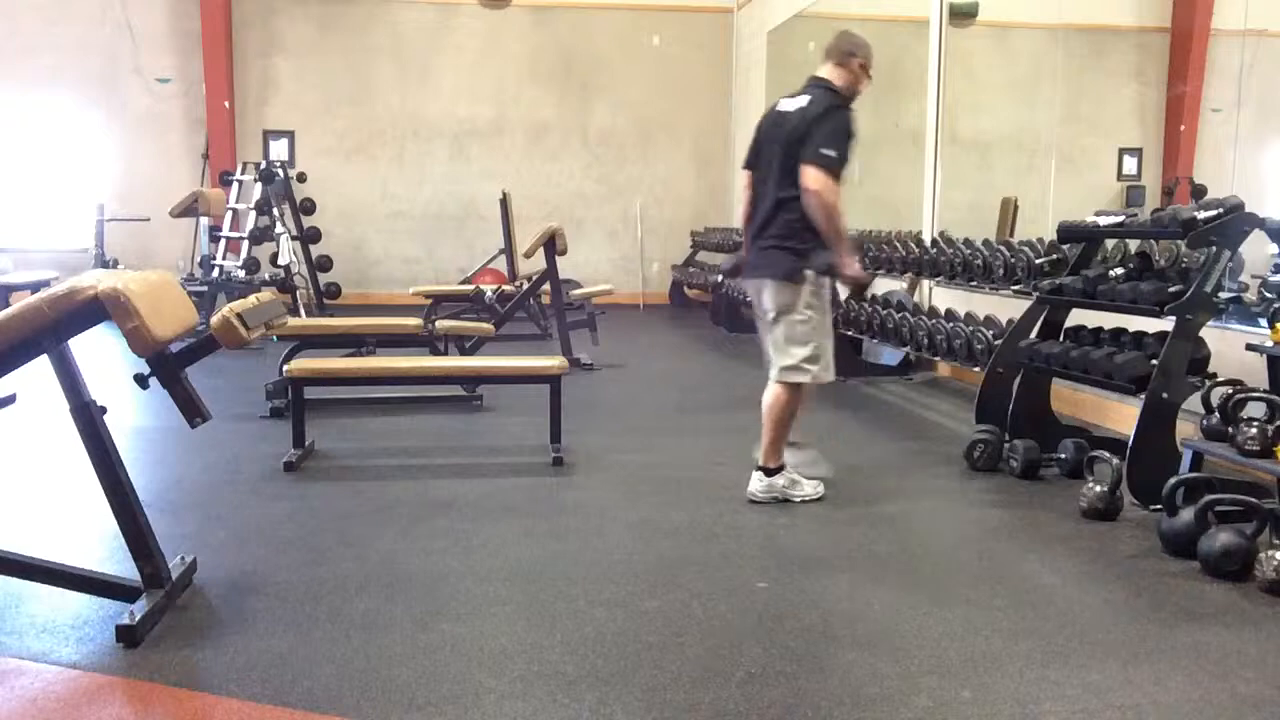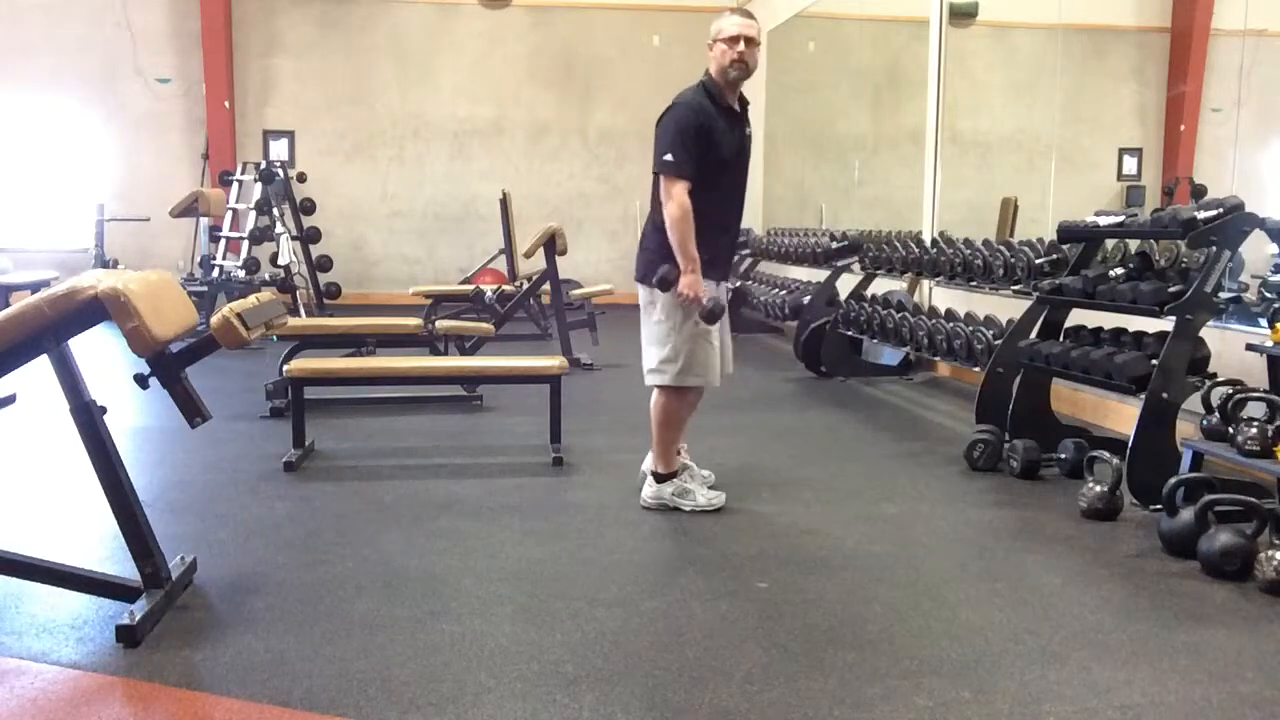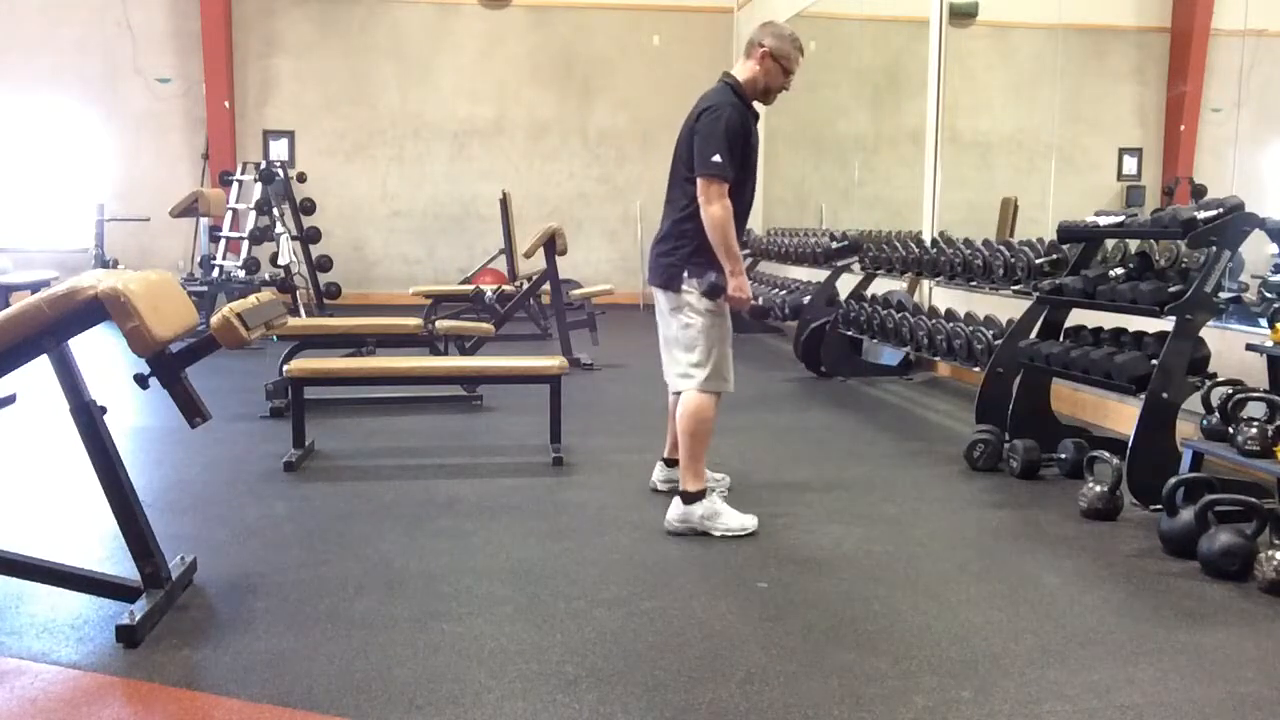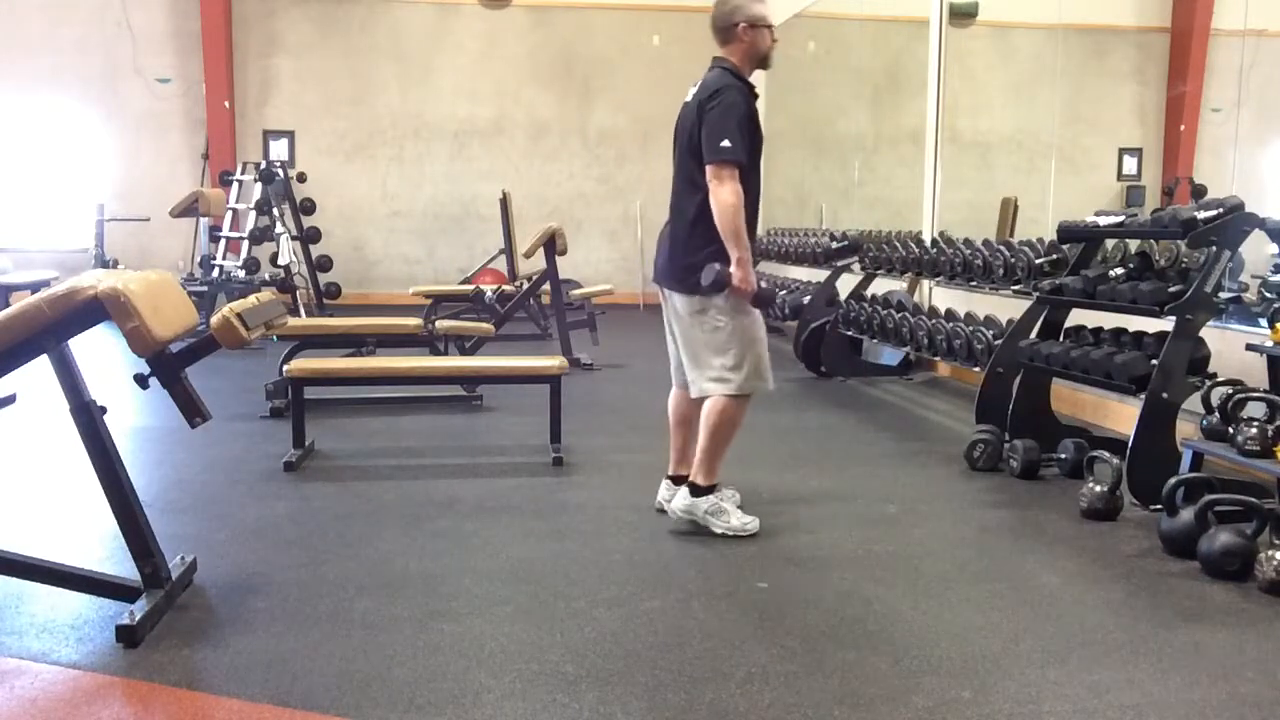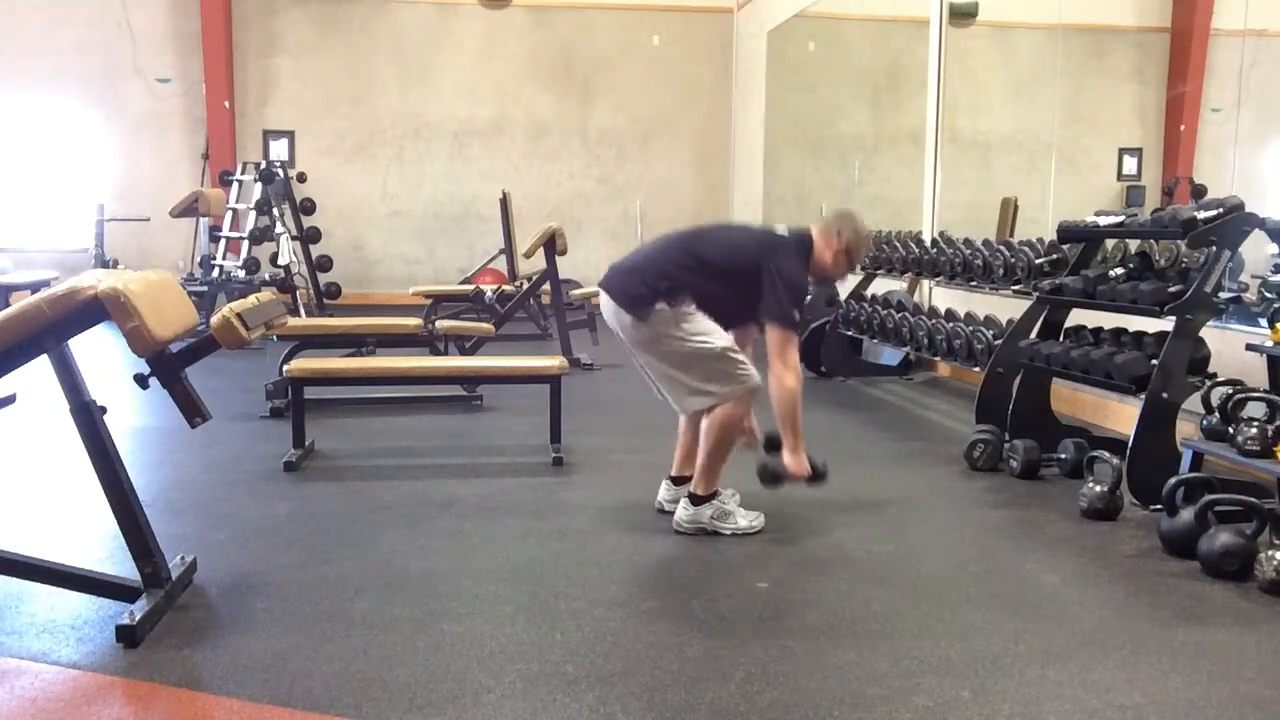
dt=1s
person 1, frame 1
left shoulder: (780, 109)
right shoulder: (834, 114)
left elbow: (749, 184)
right elbow: (816, 186)
left wrist: (749, 245)
right wrist: (846, 254)
left hip: (764, 255)
right hip: (796, 260)
left knee: (794, 362)
right knee: (797, 368)
left ankle: (777, 453)
right ankle: (770, 474)
person 1, frame 2
left shoulder: (738, 112)
right shoulder: (689, 111)
right elbow: (673, 195)
right wrist: (687, 270)
left hip: (711, 269)
right hip: (678, 269)
left knee: (705, 371)
right knee: (679, 373)
left ankle: (667, 455)
right ankle: (664, 480)
person 1, frame 3
left shoulder: (732, 108)
right shoulder: (723, 110)
right elbow: (711, 197)
left wrist: (727, 267)
right wrist: (735, 272)
left hip: (686, 264)
right hip: (693, 268)
left knee: (688, 374)
right knee: (702, 381)
left ankle: (672, 465)
right ankle: (692, 501)
person 1, frame 4
left shoulder: (706, 90)
right shoulder: (729, 93)
right elbow: (723, 183)
right wrist: (741, 261)
left hip: (679, 262)
right hip: (710, 268)
left knee: (691, 379)
right knee: (735, 381)
left ankle: (678, 481)
right ankle: (699, 491)
person 1, frame 5
left shoulder: (774, 249)
right shoulder: (787, 265)
left elbow: (739, 333)
right elbow: (783, 367)
left wrist: (743, 414)
right wrist: (794, 449)
left hip: (624, 289)
right hip: (644, 299)
left knee: (709, 383)
right knee: (738, 388)
left ankle: (678, 483)
right ankle: (699, 504)
